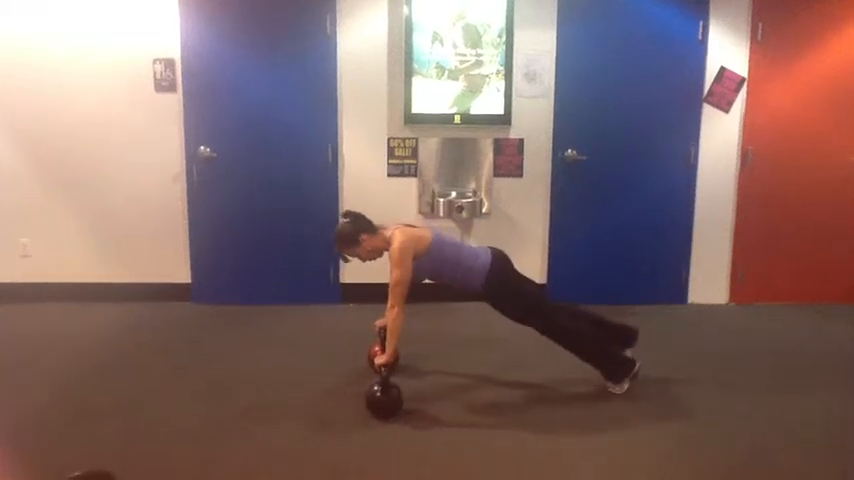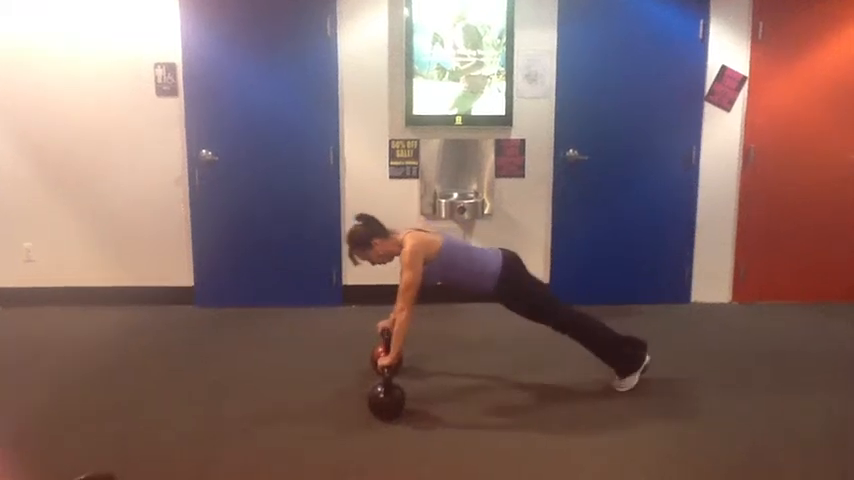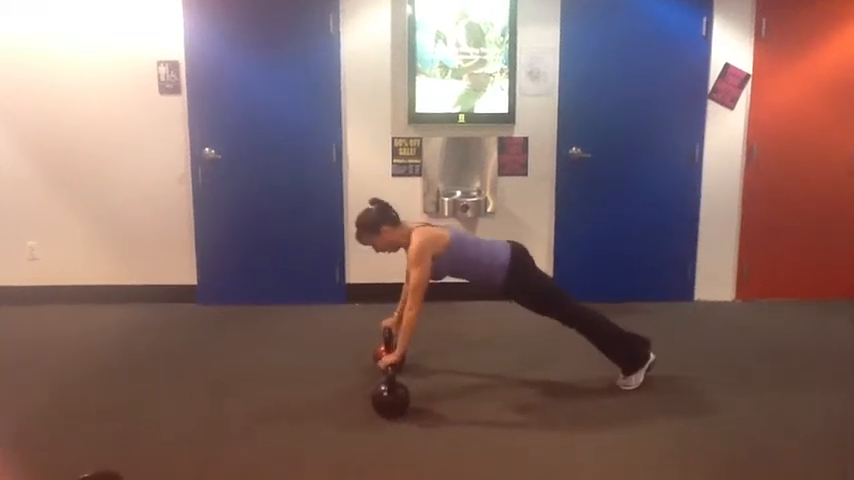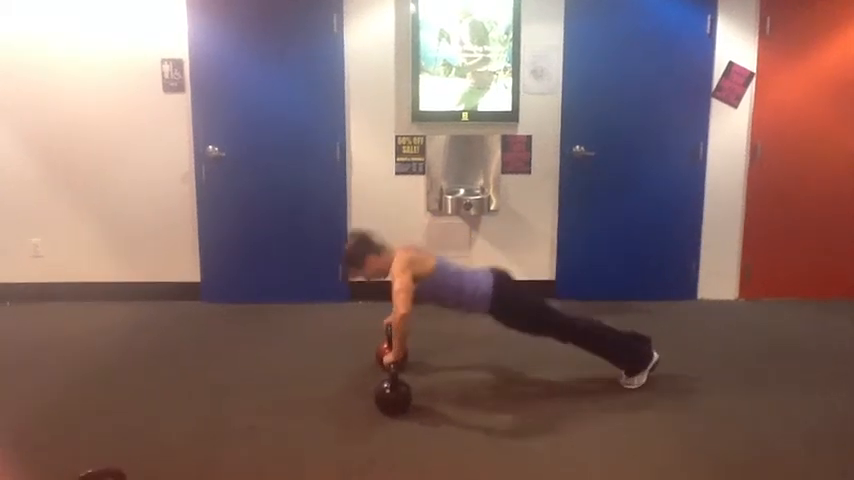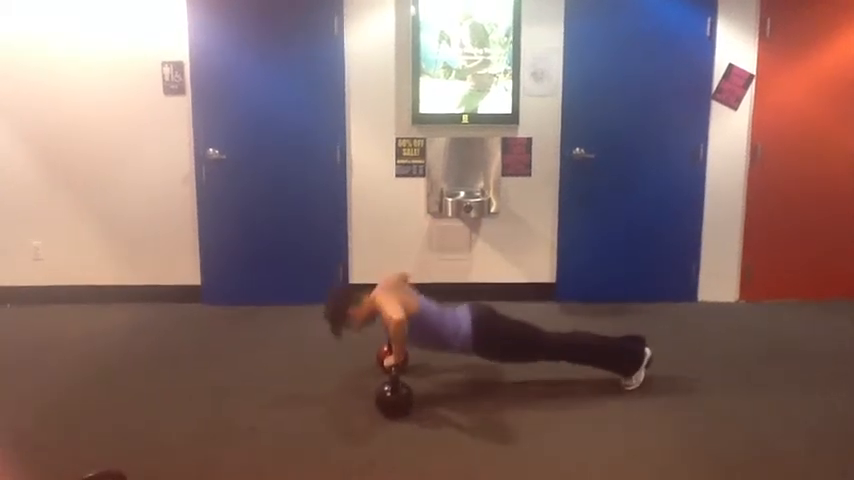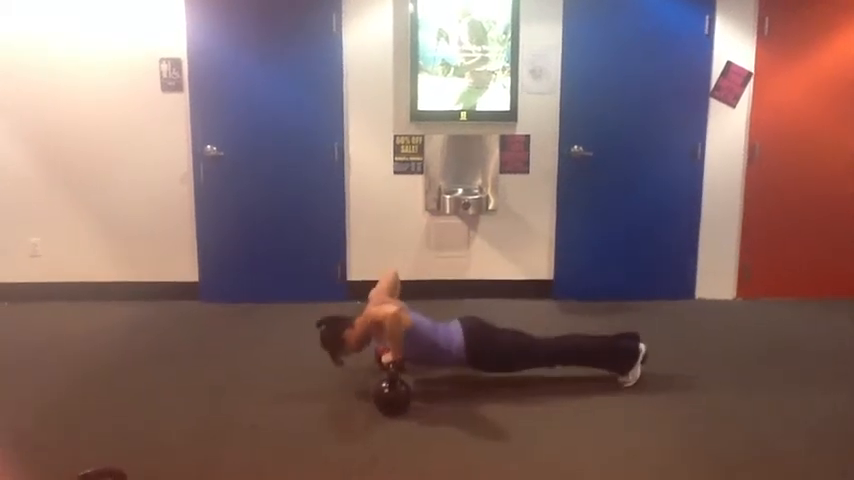
dt=0.2s
person 1, frame 1
left shoulder: (399, 245)
right shoulder: (394, 235)
left elbow: (396, 305)
left wrist: (388, 354)
right wrist: (388, 320)
left hip: (490, 276)
right hip: (489, 266)
left knee: (547, 319)
right knee: (548, 310)
left ankle: (620, 369)
right ankle: (621, 337)
person 1, frame 2
left shoulder: (411, 249)
right shoulder: (406, 241)
left elbow: (406, 307)
right elbow: (406, 293)
left wrist: (392, 356)
right wrist: (391, 320)
left hip: (502, 277)
right hip: (500, 268)
left knee: (559, 318)
right knee: (559, 314)
left ankle: (630, 362)
right ankle: (631, 350)
person 1, frame 3
left shoulder: (419, 243)
right shoulder: (414, 235)
left elbow: (415, 305)
right elbow: (411, 283)
left wrist: (398, 353)
right wrist: (395, 318)
left hip: (510, 270)
right hip: (507, 261)
left knee: (567, 312)
right knee: (567, 310)
left ankle: (635, 359)
right ankle: (635, 349)
person 1, frame 4
left shoulder: (399, 264)
right shoulder: (400, 255)
left elbow: (404, 311)
left wrist: (396, 353)
right wrist: (395, 318)
left hip: (495, 296)
right hip: (492, 286)
left knee: (560, 328)
right knee: (560, 325)
left ankle: (639, 358)
right ankle: (636, 349)
person 1, frame 5
left shoulder: (380, 297)
right shoulder: (387, 286)
left elbow: (397, 320)
right elbow: (404, 276)
left wrist: (397, 356)
left hip: (477, 333)
right hip: (473, 319)
left knee: (549, 347)
right knee: (549, 343)
left ankle: (632, 358)
right ankle: (629, 348)
person 1, frame 6
left shoulder: (371, 316)
right shoulder: (376, 300)
left elbow: (392, 313)
right elbow: (393, 274)
left wrist: (395, 353)
left hip: (471, 346)
right hip: (466, 332)
left knee: (544, 352)
right knee: (543, 347)
left ankle: (627, 353)
right ankle: (623, 345)
